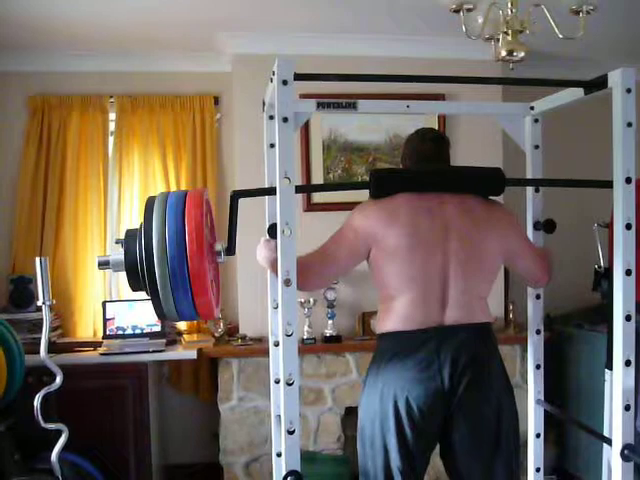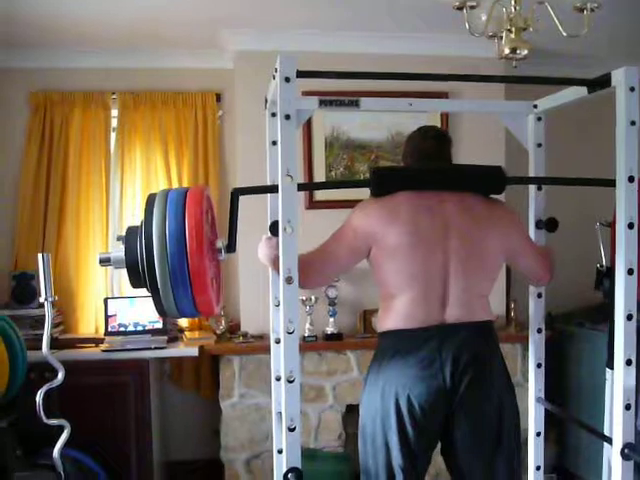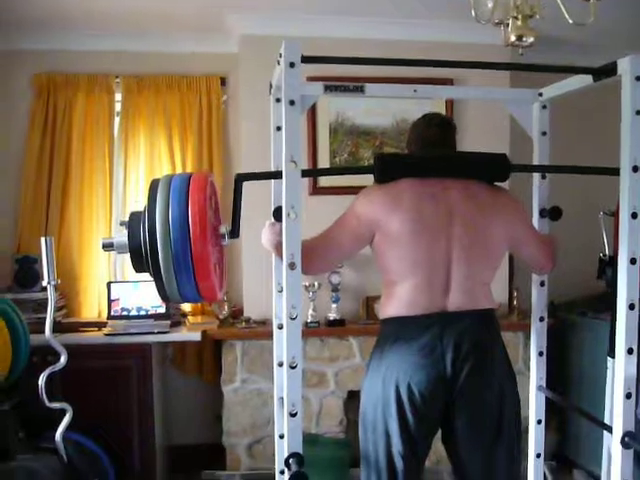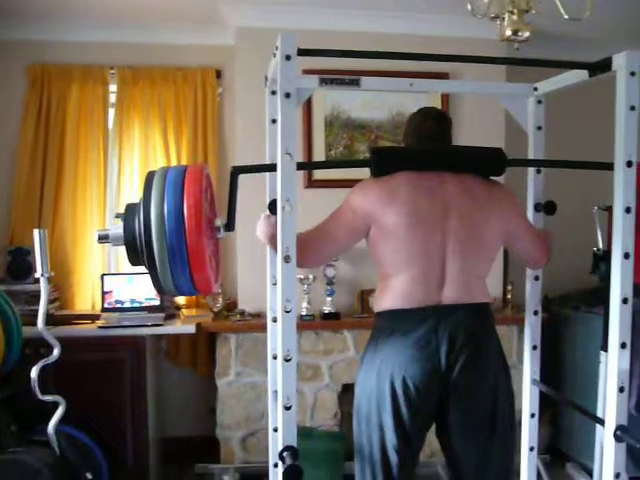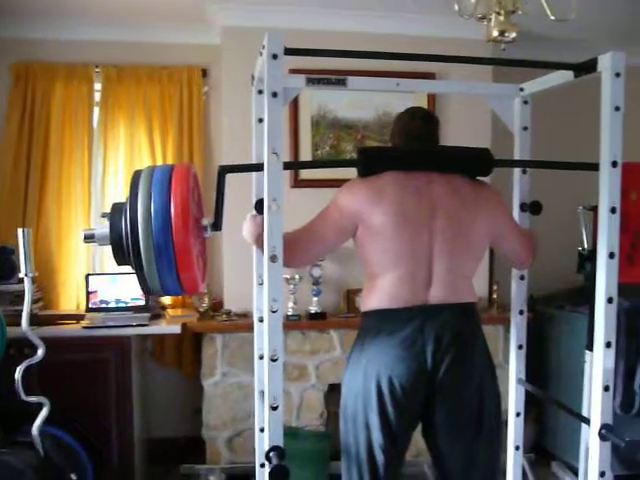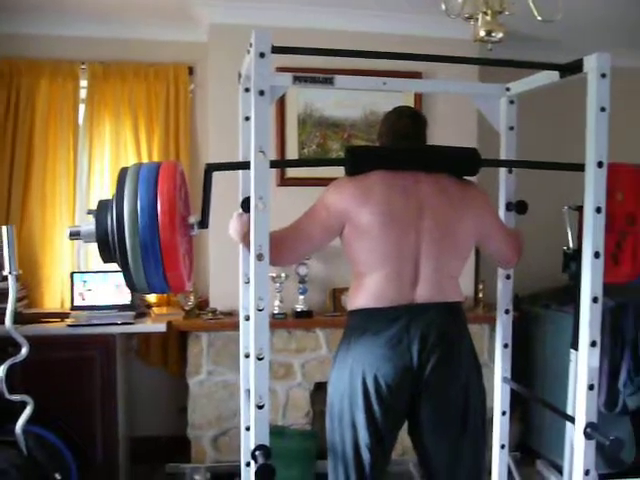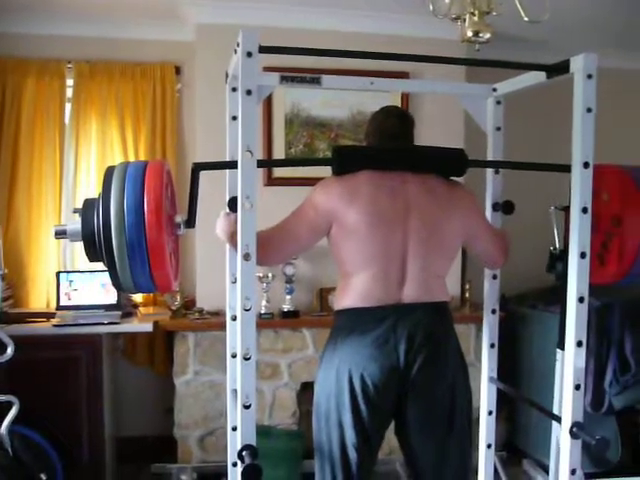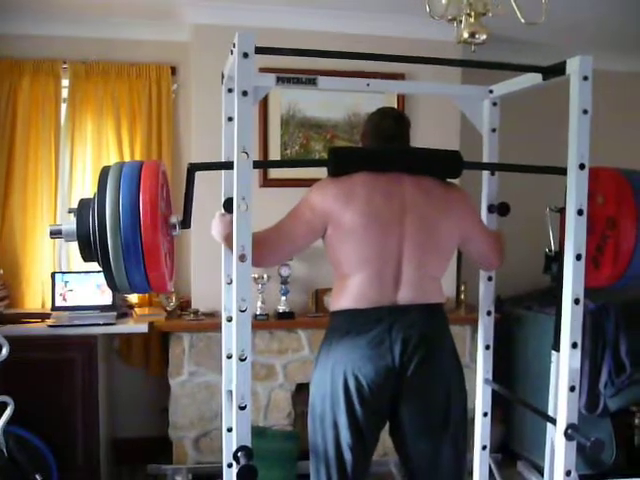
dt=0.2s
person 1, frame 1
left shoulder: (377, 215)
right shoulder: (493, 215)
left elbow: (308, 275)
right elbow: (540, 275)
left wrist: (271, 258)
right wrist: (544, 246)
left hip: (404, 360)
right hip: (477, 357)
person 1, frame 2
left shoulder: (377, 213)
right shoulder: (495, 213)
left elbow: (309, 273)
right elbow: (542, 273)
left wrist: (271, 255)
right wrist: (545, 243)
left hip: (405, 360)
right hip: (479, 355)
person 1, frame 3
left shoulder: (381, 200)
right shoulder: (498, 201)
left elbow: (312, 259)
right elbow: (544, 261)
left wrist: (274, 240)
right wrist: (549, 231)
left hip: (406, 346)
right hip: (479, 342)
person 1, frame 4
left shoulder: (377, 193)
right shoulder: (494, 195)
left elbow: (307, 252)
right elbow: (539, 256)
left wrist: (269, 234)
right wrist: (545, 225)
left hip: (401, 340)
right hip: (474, 337)
person 1, frame 5
left shoulder: (364, 193)
right shoulder: (481, 196)
left elbow: (295, 252)
right elbow: (524, 256)
left wrist: (256, 234)
right wrist: (530, 226)
left hip: (387, 339)
right hip: (461, 336)
person 1, frame 6
left shoulder: (351, 191)
right shoulder: (468, 195)
left elbow: (281, 250)
right elbow: (510, 255)
left wrist: (243, 232)
right wrist: (515, 226)
left hip: (374, 338)
right hip: (447, 336)
person 1, frame 7
left shoulder: (339, 191)
right shoulder: (454, 195)
left elbow: (269, 250)
right elbow: (496, 256)
left wrist: (230, 232)
right wrist: (500, 225)
left hip: (361, 338)
right hip: (433, 336)
person 1, frame 8
left shoulder: (335, 192)
right shoulder: (450, 197)
left elbow: (264, 251)
right elbow: (492, 258)
left wrist: (225, 233)
right wrist: (497, 228)
left hip: (356, 338)
right hip: (429, 337)
